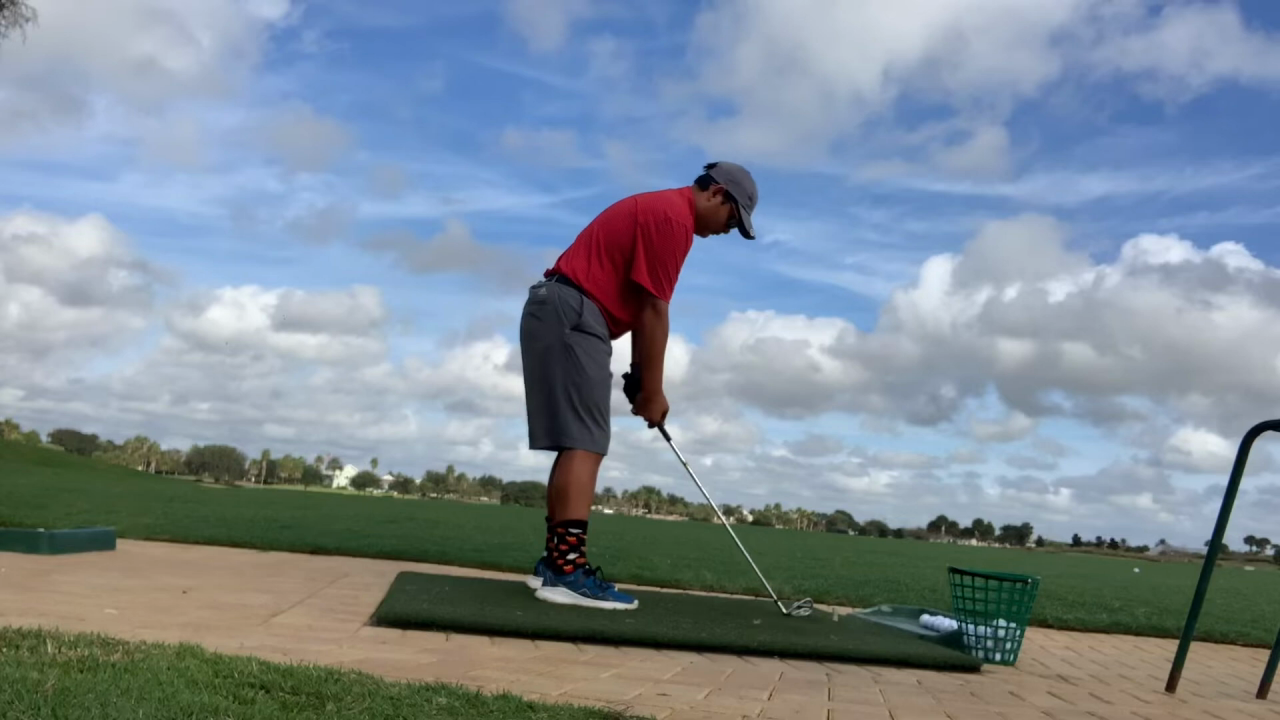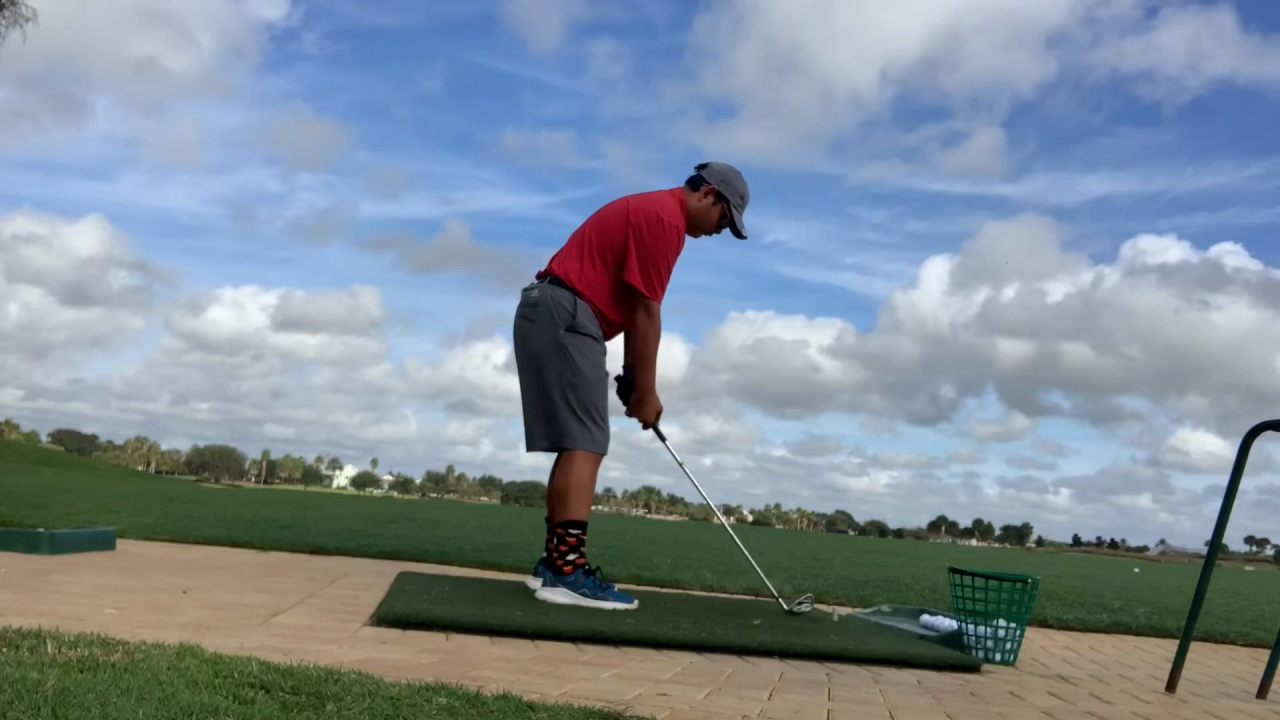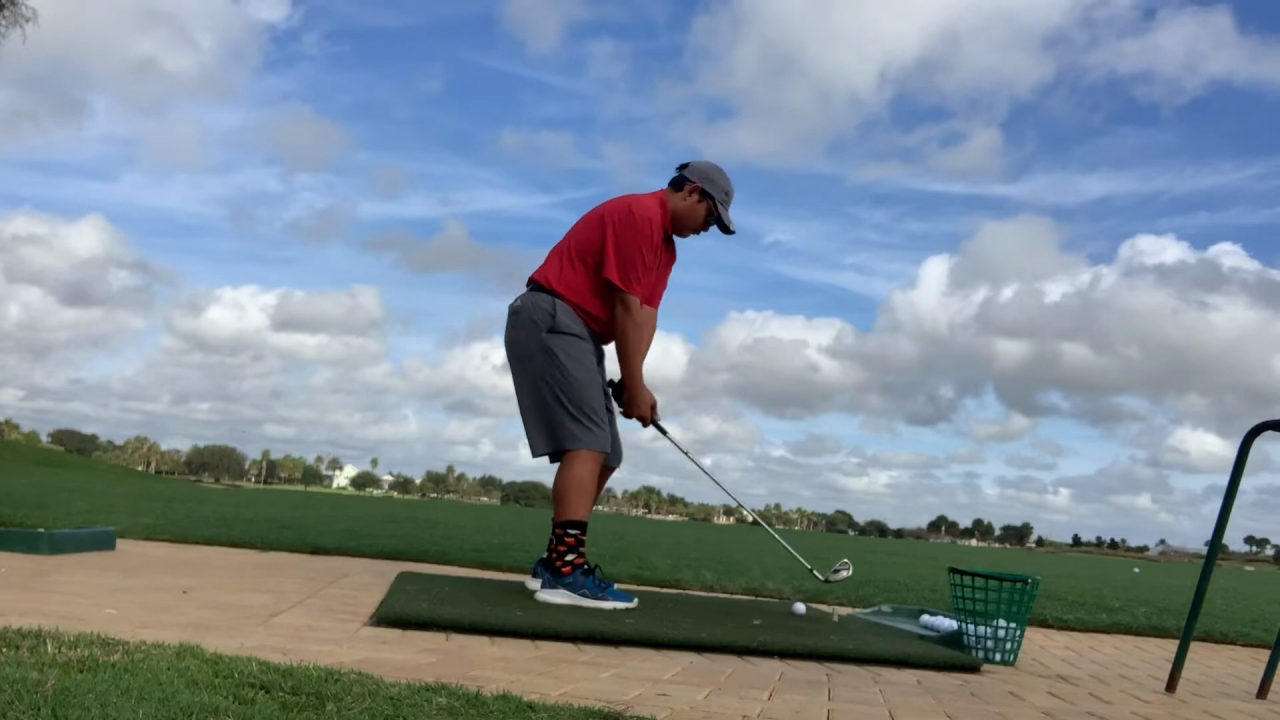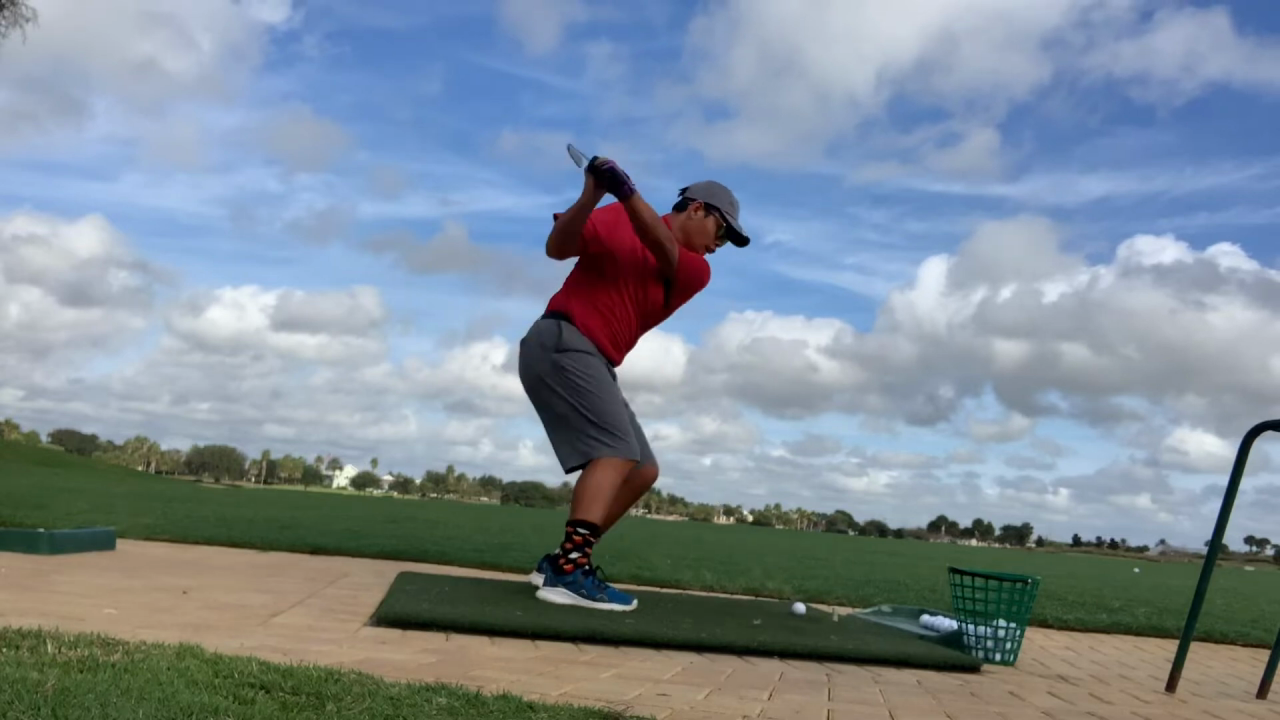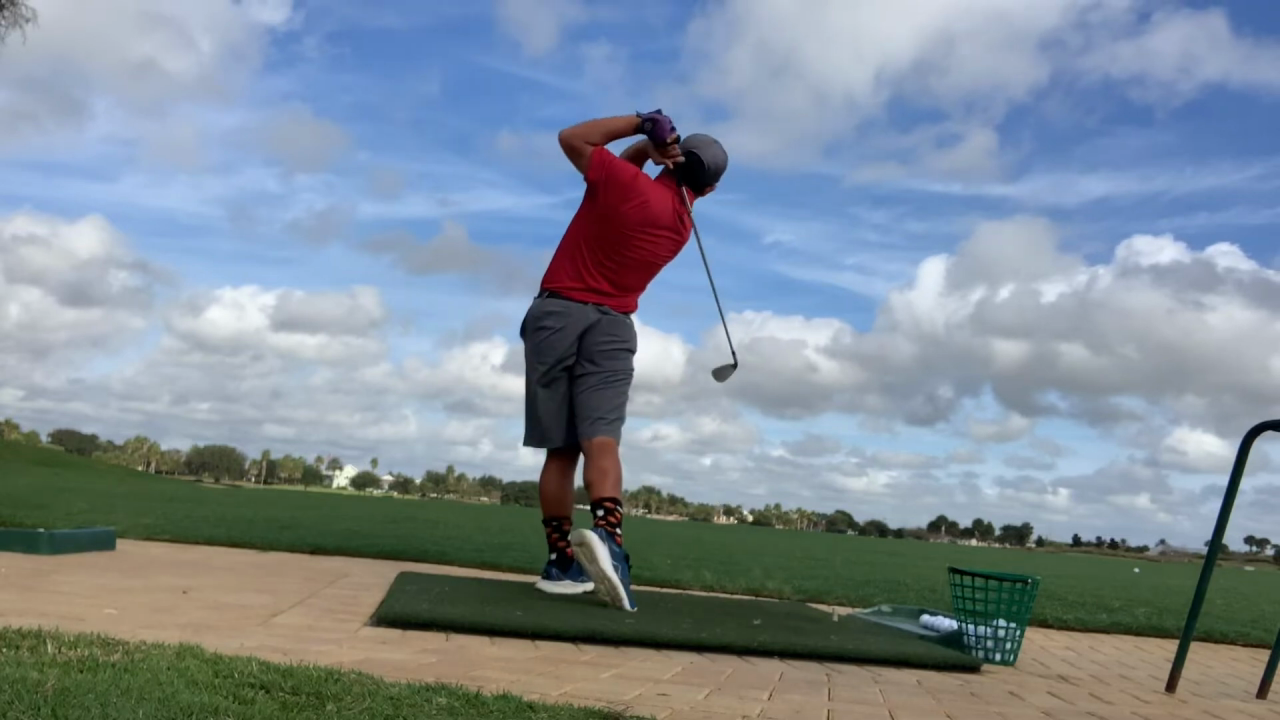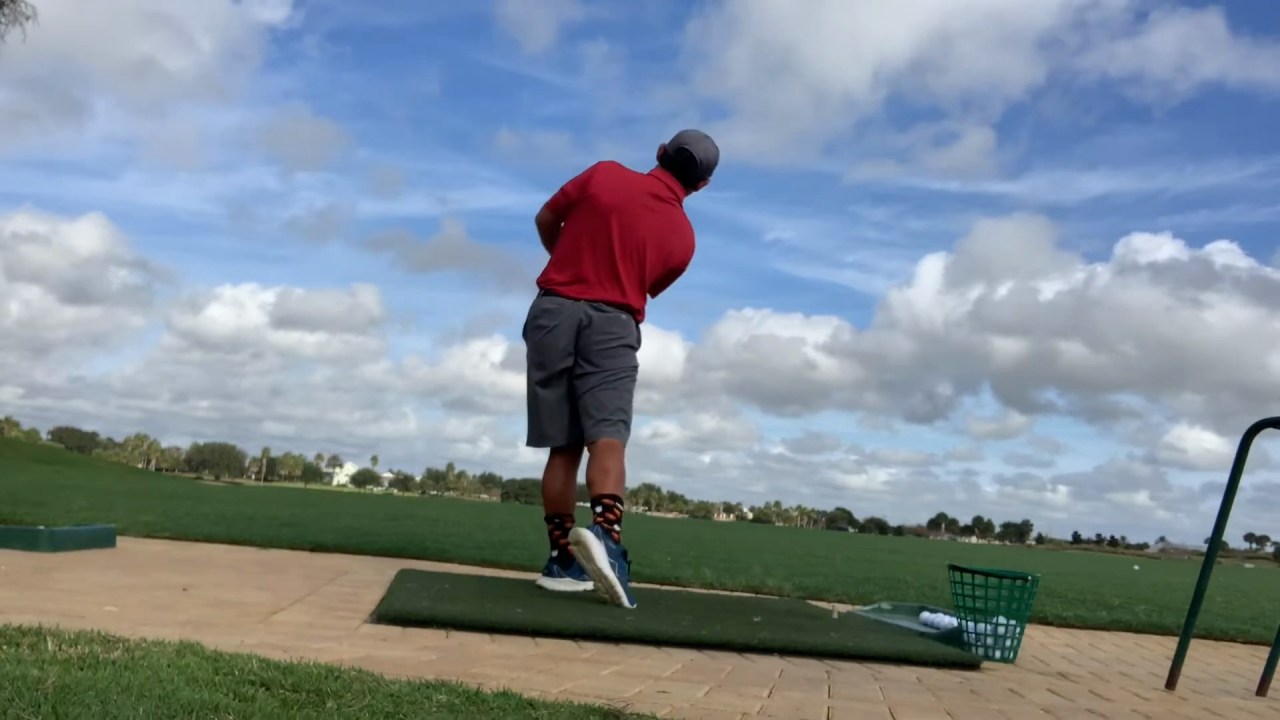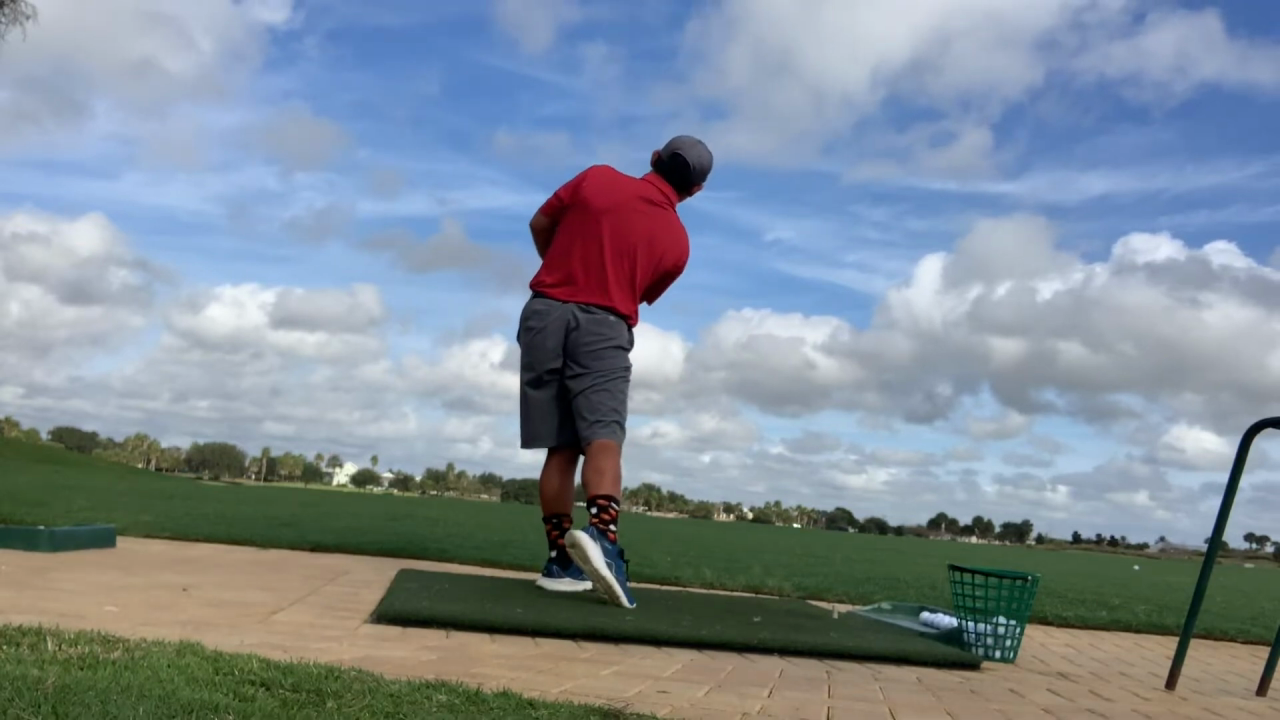
dt=0.7s
person 1, frame 1
left shoulder: (660, 209)
right shoulder: (673, 217)
left elbow: (640, 306)
right elbow: (653, 311)
left wrist: (640, 377)
right wrist: (653, 390)
left hip: (559, 314)
right hip: (571, 316)
left knee: (576, 441)
right knee: (585, 442)
left ankle: (556, 563)
right ankle: (569, 571)
person 1, frame 2
left shoulder: (652, 212)
right shoulder: (665, 219)
left elbow: (633, 307)
right elbow: (646, 312)
left wrist: (632, 376)
right wrist: (646, 391)
left hip: (551, 314)
right hip: (564, 316)
left knee: (576, 444)
right knee: (585, 443)
left ankle: (555, 562)
right ankle: (567, 570)
person 1, frame 3
left shoulder: (665, 244)
right shoulder: (638, 214)
left elbow: (645, 312)
right elbow: (625, 306)
left wrist: (630, 377)
right wrist: (635, 386)
left hip: (570, 332)
right hip: (550, 321)
left knee: (604, 456)
right knee: (588, 444)
left ankle: (556, 563)
right ankle: (566, 571)
person 1, frame 4
left shoulder: (697, 273)
right shoulder: (620, 220)
left elbow: (668, 254)
right elbow: (557, 247)
left wrist: (629, 193)
right wrist: (590, 195)
left hip: (592, 363)
right hip: (561, 349)
left knee: (642, 471)
right knee: (615, 456)
left ankle: (563, 563)
right ankle: (570, 572)
person 1, frame 5
left shoulder: (628, 188)
right shoulder: (683, 225)
left elbow: (571, 139)
left wrist: (644, 127)
right wrist: (650, 142)
left hip: (554, 316)
right hip: (609, 329)
left knee: (560, 448)
right knee: (601, 440)
left ankle: (560, 562)
right ankle: (606, 535)
person 1, frame 6
left shoulder: (604, 174)
right shoulder: (682, 237)
left elbow: (545, 220)
left hip: (554, 312)
right hip: (612, 324)
left knee: (563, 445)
right knee: (607, 435)
left ankle: (562, 558)
right ankle: (604, 531)
person 1, frame 7
left shoulder: (598, 178)
right shoulder: (676, 241)
left elbow: (539, 225)
right elbow: (641, 296)
left hip: (545, 313)
right hip: (602, 327)
left knee: (562, 446)
right knee: (604, 437)
left ankle: (561, 557)
right ankle: (601, 533)
